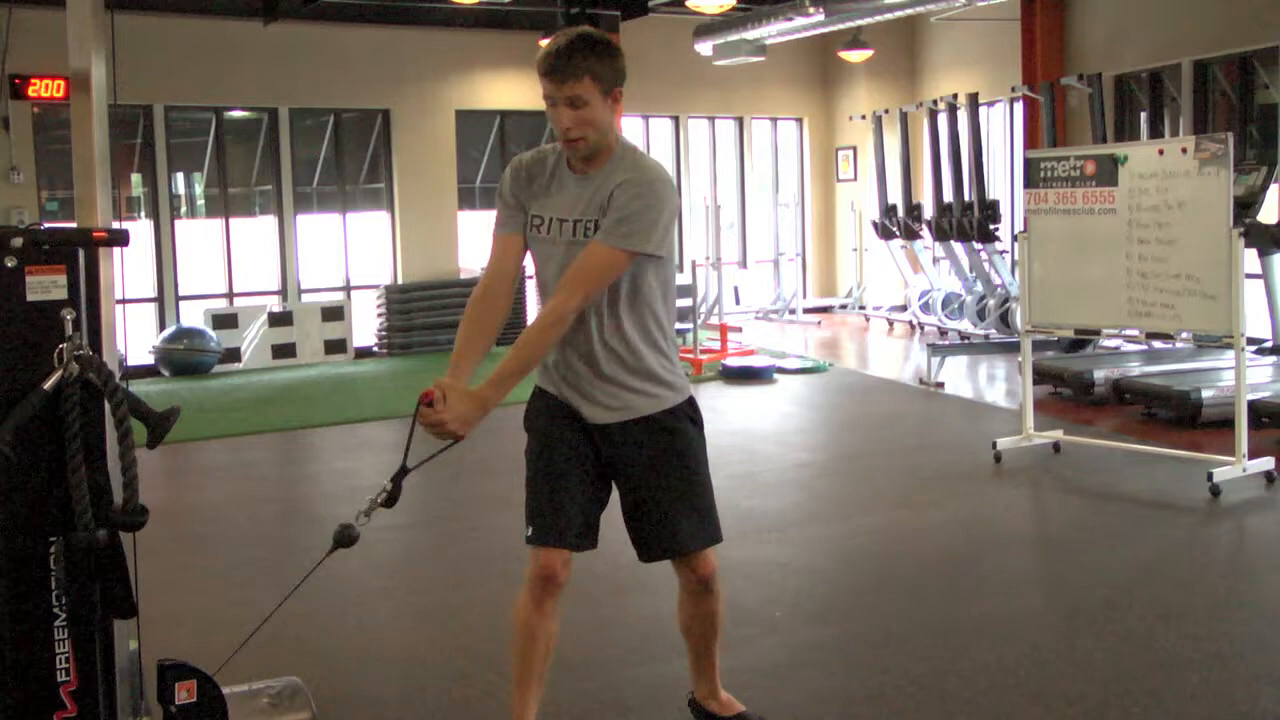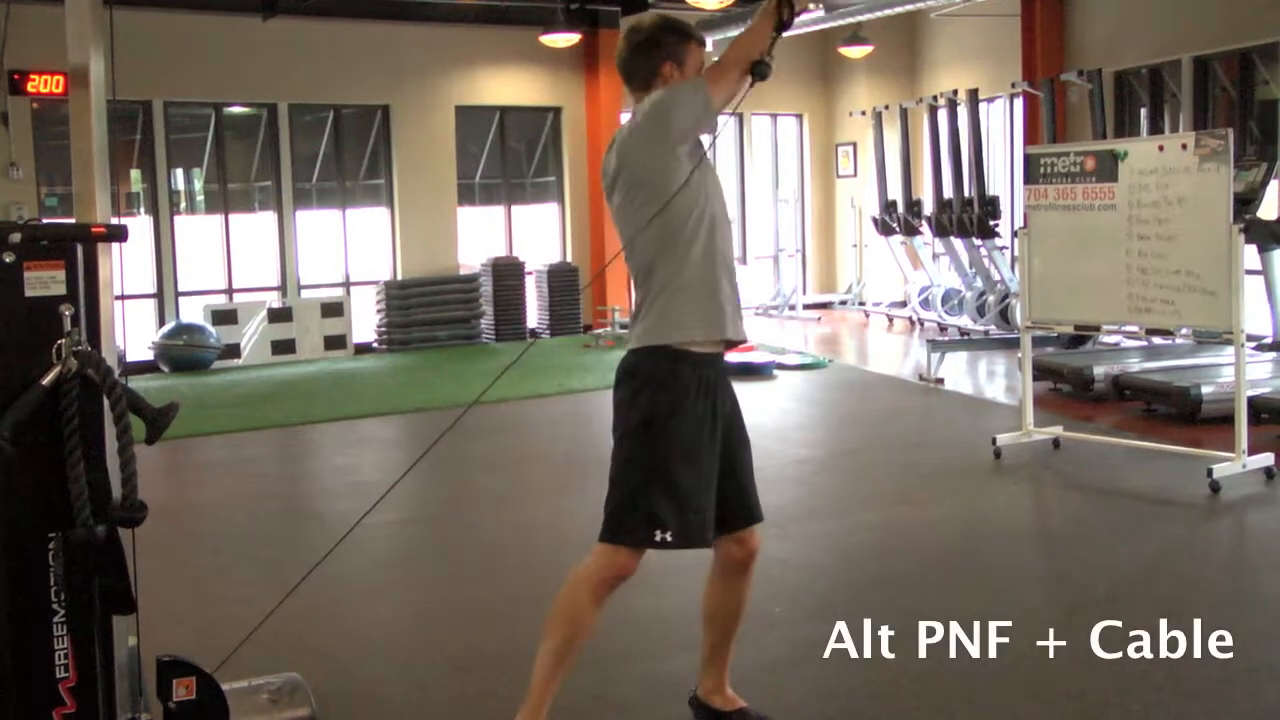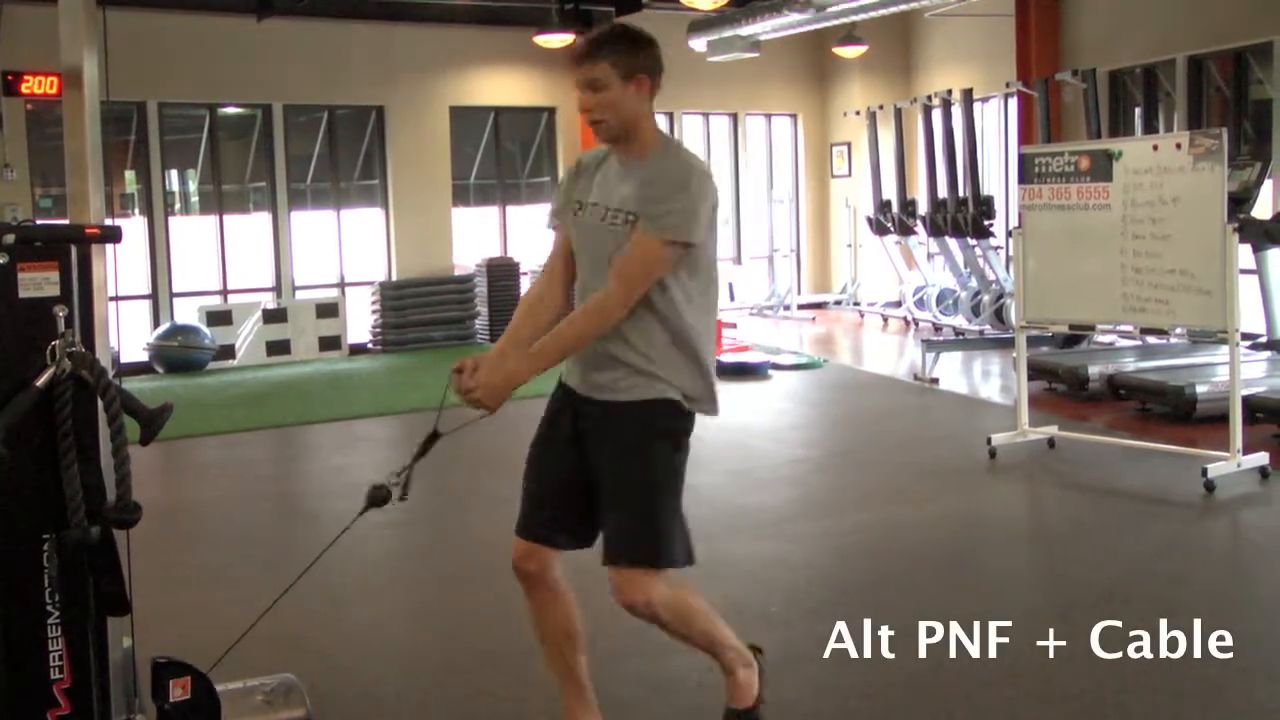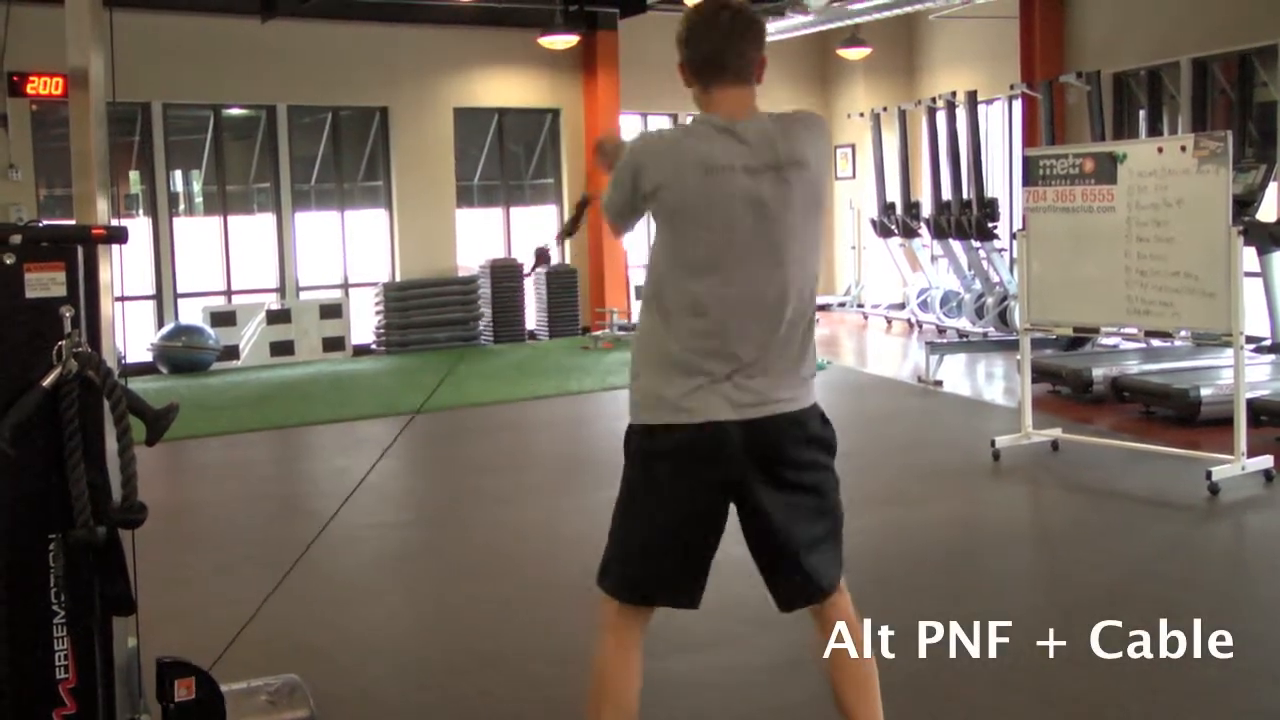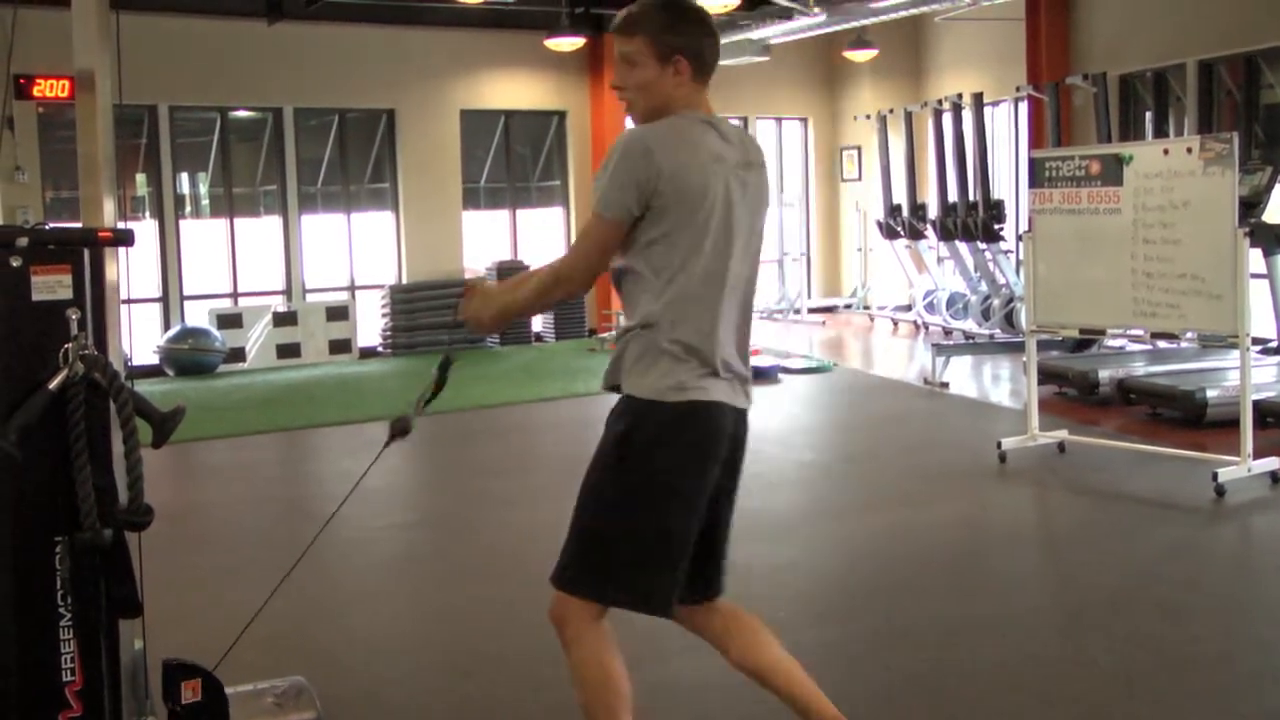
dt=1s
person 1, frame 1
left shoulder: (646, 187)
right shoulder: (525, 176)
left elbow: (569, 301)
right elbow: (499, 280)
left wrist: (484, 397)
right wrist: (452, 378)
left hip: (653, 408)
right hip: (563, 406)
left knee: (699, 568)
right knee: (547, 570)
person 1, frame 2
left shoulder: (663, 136)
right shoulder: (658, 119)
left elbow: (732, 80)
right elbow: (736, 59)
left hip: (705, 371)
right hip: (668, 373)
left knee: (738, 546)
right knee: (618, 557)
person 1, frame 3
left shoulder: (682, 176)
right shoulder: (581, 176)
left elbow: (616, 300)
right elbow: (552, 285)
left wrist: (516, 373)
right wrist: (495, 359)
left hip: (653, 403)
right hip: (581, 394)
left knee: (639, 585)
right knee: (534, 560)
left ankle: (737, 661)
person 1, frame 4
left shoulder: (652, 160)
right shoulder: (807, 140)
left elbow: (617, 221)
left hip: (680, 425)
right hip: (787, 419)
left knee: (623, 615)
right knee: (831, 603)
person 1, frame 5
left shoulder: (646, 149)
right shoulder: (744, 158)
left elbow: (578, 270)
left wrist: (502, 303)
right wrist: (518, 289)
left hip: (666, 410)
right hip: (711, 408)
left knee: (576, 608)
right knee: (700, 608)
